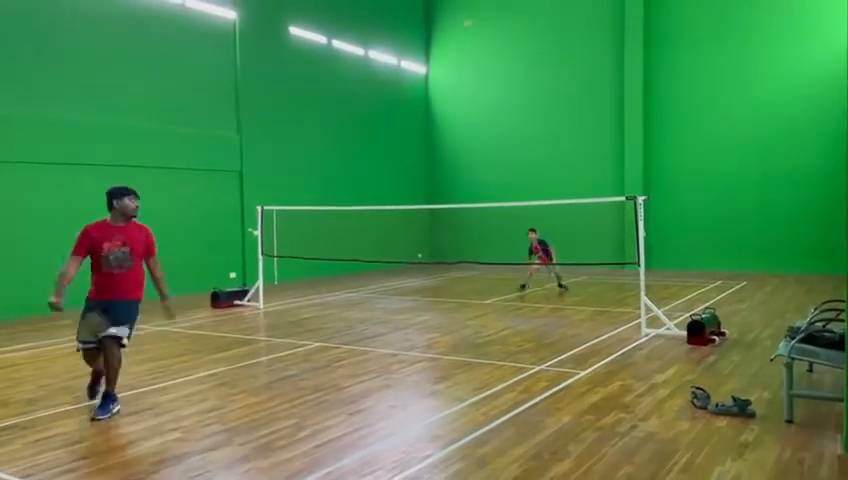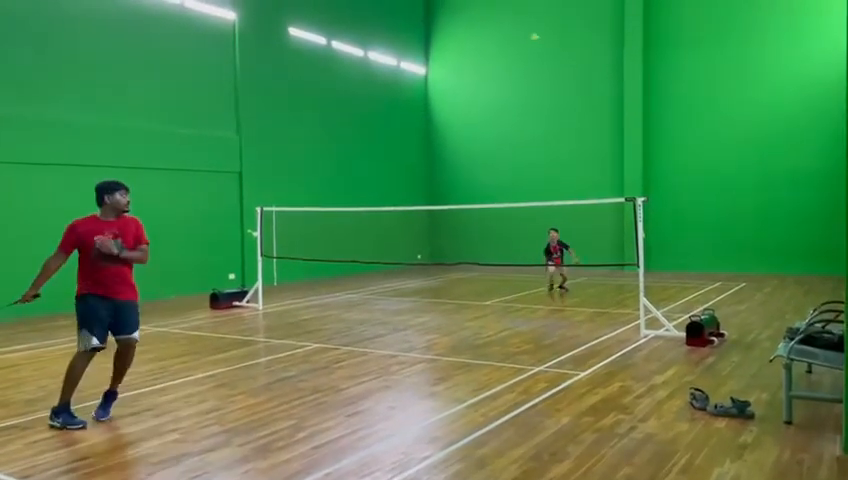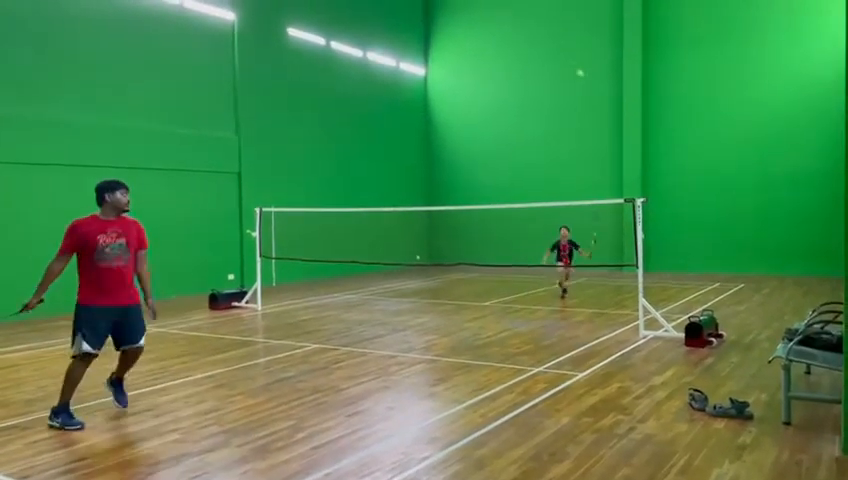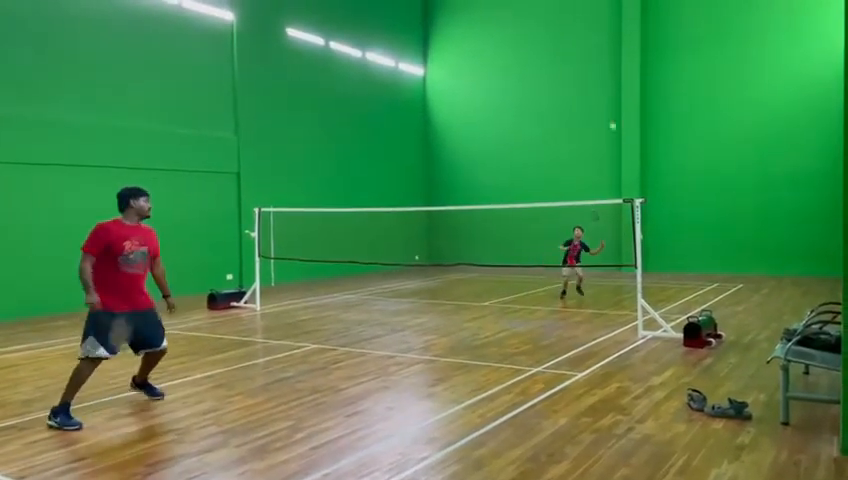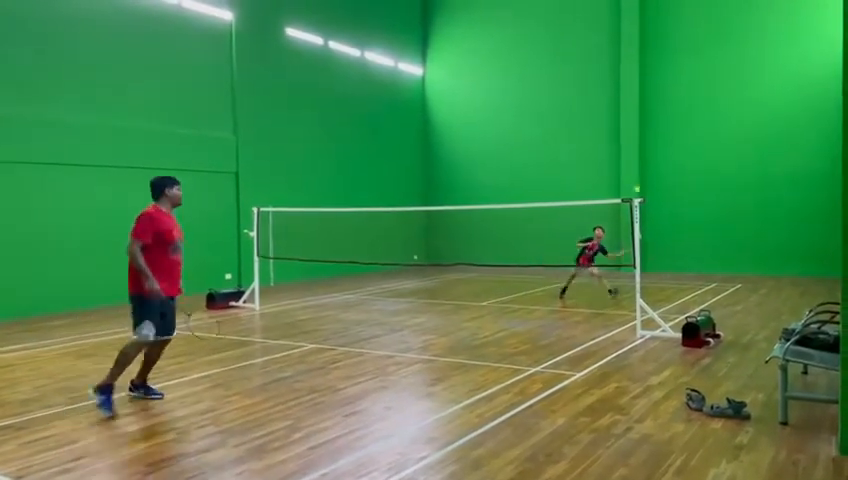
dt=0.2s
person 1, frame 1
left shoulder: (143, 232)
right shoulder: (92, 231)
left elbow: (154, 266)
right elbow: (72, 263)
left wrist: (164, 297)
right wrist: (58, 294)
left hip: (127, 299)
right hip: (97, 298)
left knee: (110, 342)
right knee: (88, 349)
left ankle: (110, 397)
right ankle: (98, 372)
person 1, frame 2
left shoulder: (134, 224)
right shoulder: (80, 227)
left elbow: (144, 255)
right elbow: (57, 258)
left wrist: (119, 253)
right wrist: (34, 288)
left hip: (125, 296)
right hip: (92, 297)
left knee: (129, 341)
right knee: (88, 349)
left ankle: (110, 396)
right ankle: (60, 410)
person 1, frame 3
left shoulder: (134, 227)
right shoulder: (80, 227)
left elbow: (141, 263)
right elbow: (59, 262)
left wrist: (148, 296)
right wrist: (38, 293)
left hip: (127, 303)
right hip: (92, 304)
left knee: (135, 347)
right knee: (84, 355)
left ankle: (116, 380)
right ankle: (60, 411)
person 1, frame 4
left shoulder: (149, 233)
right shoulder: (105, 230)
left elbow: (157, 266)
right elbow: (85, 263)
left wrist: (167, 296)
right wrist: (90, 291)
left hip: (142, 306)
right hip: (108, 308)
left knee: (158, 348)
right knee: (92, 357)
left ankle: (140, 381)
right ankle: (61, 410)
person 1, frame 5
left shoulder: (168, 217)
right shoulder: (150, 216)
right elbow: (133, 250)
left wrist: (176, 282)
right wrist: (150, 279)
left hip: (166, 291)
right hip: (149, 292)
left knee: (163, 338)
right knee: (143, 340)
left ankle: (139, 384)
right ankle: (104, 388)
